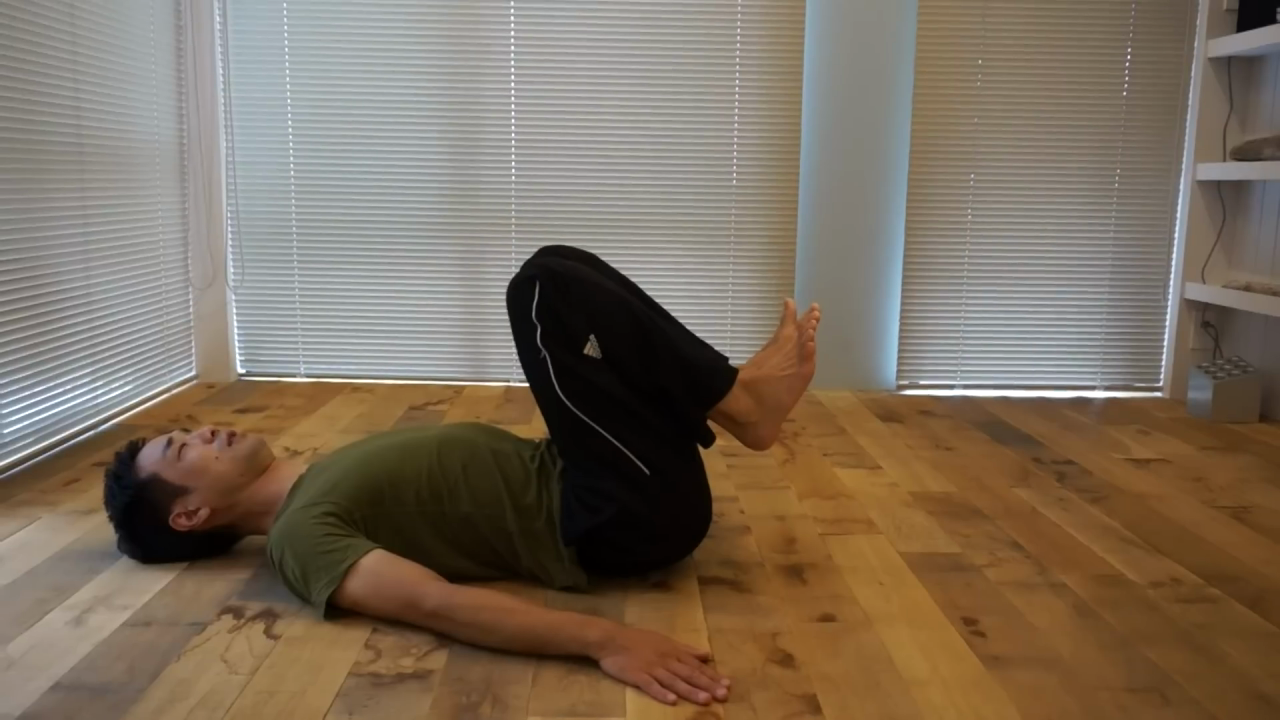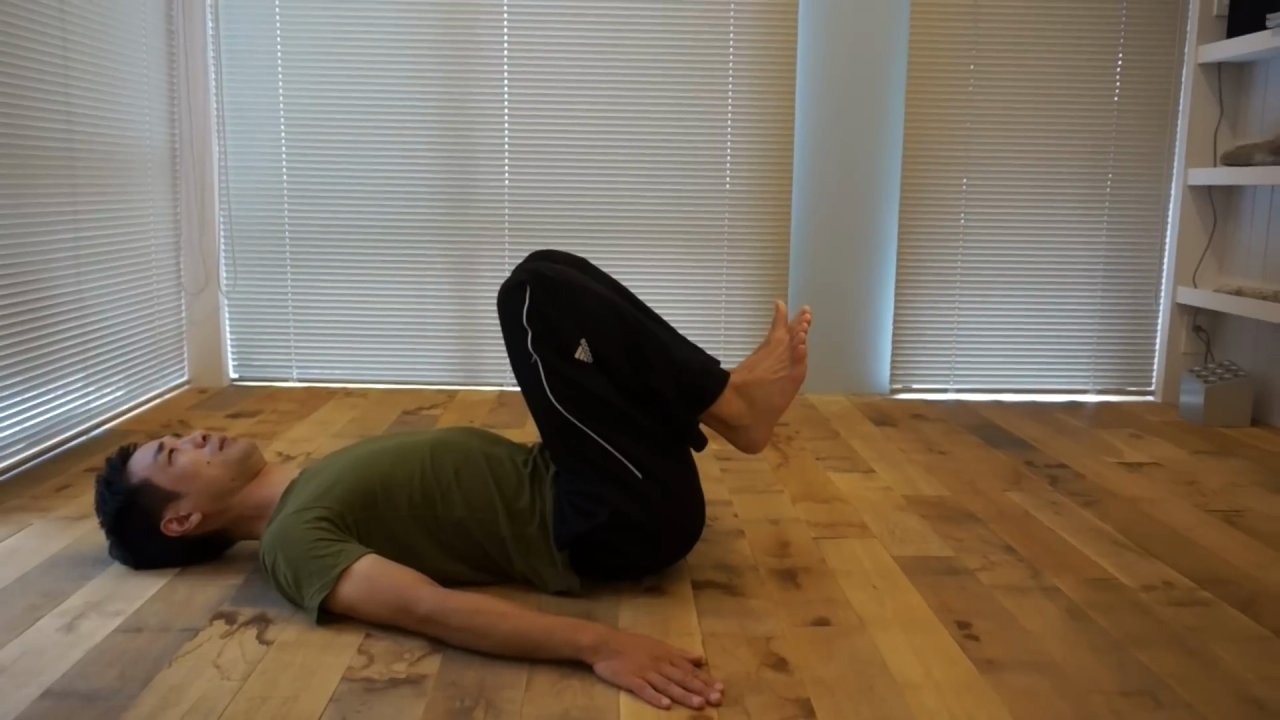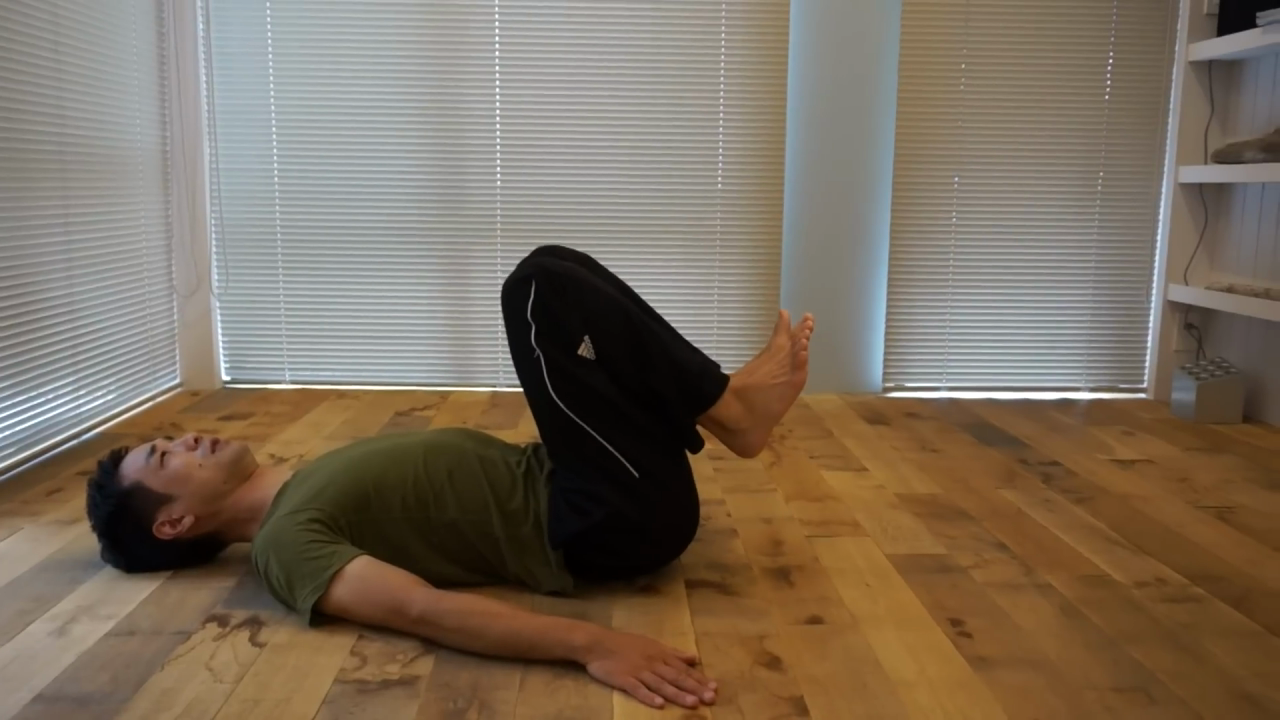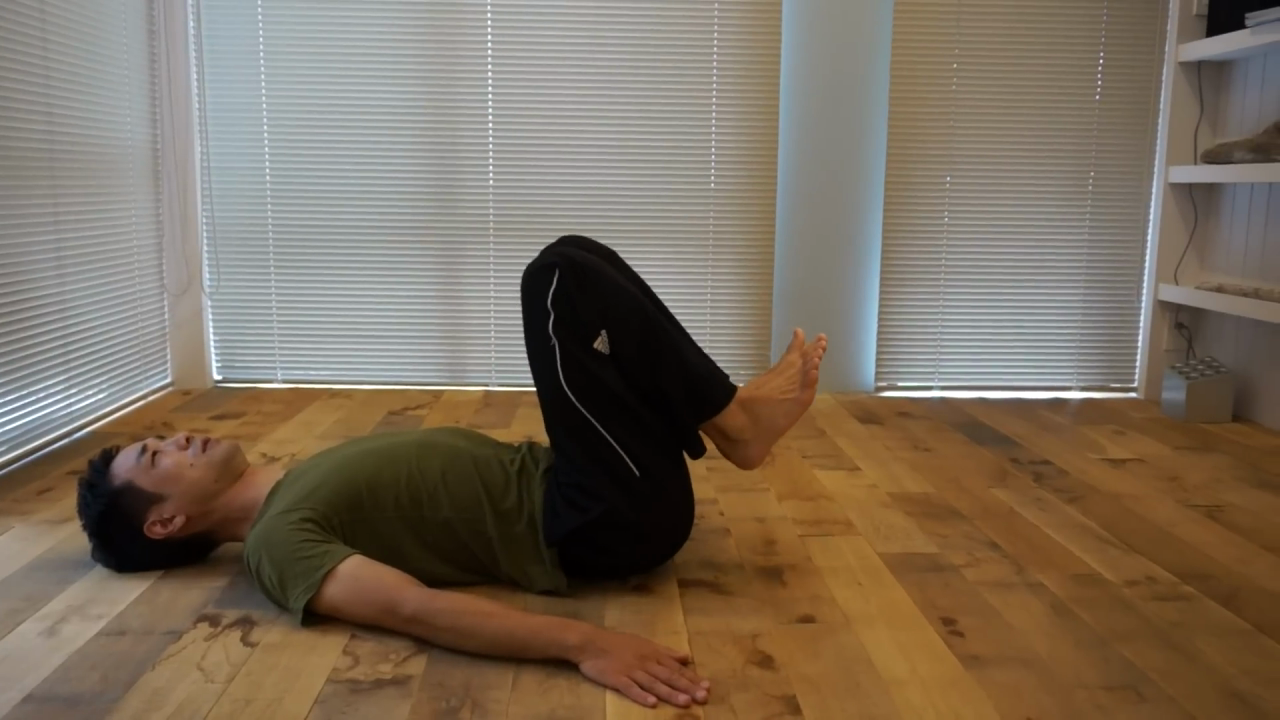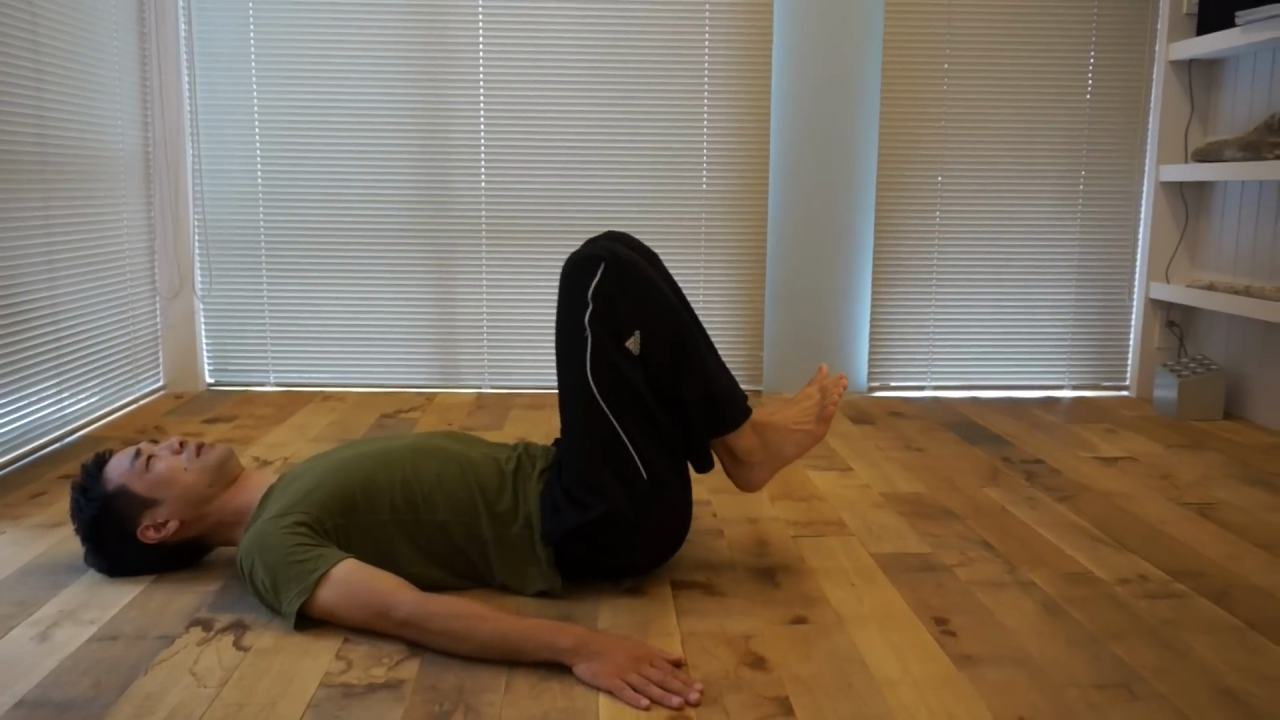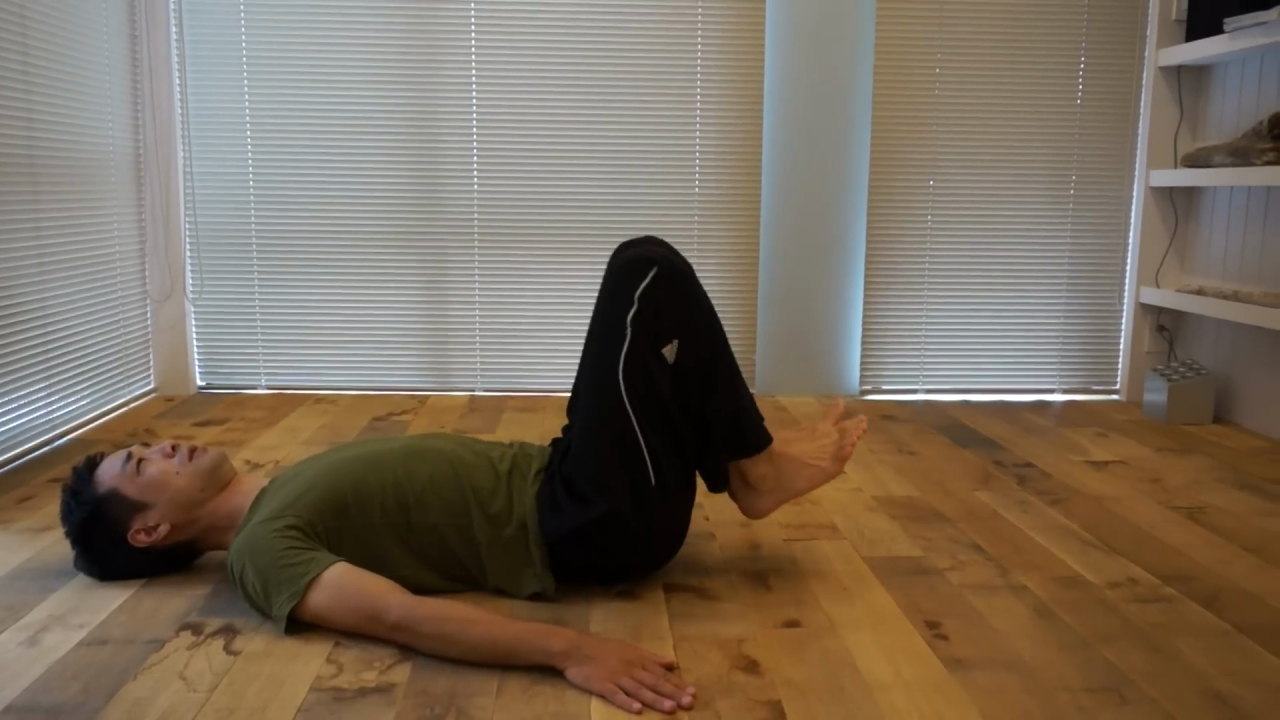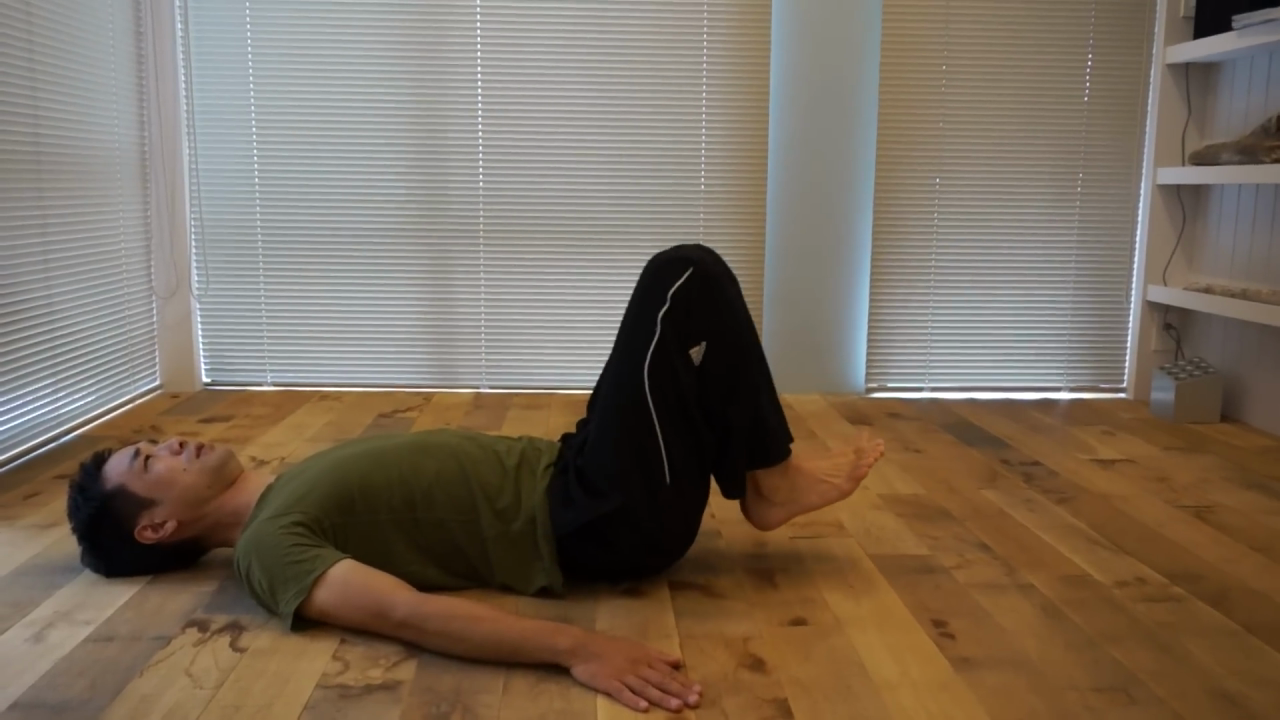
dt=0.3s
person 1, frame 1
left shoulder: (328, 484)
right shoulder: (303, 535)
right elbow: (433, 603)
right wrist: (602, 638)
left hip: (568, 484)
right hip: (623, 523)
left knee: (558, 269)
right knee: (547, 289)
left ankle: (736, 393)
right ankle: (738, 402)
person 1, frame 2
left shoulder: (321, 486)
right shoulder: (297, 540)
right elbow: (428, 609)
right wrist: (597, 643)
left hip: (557, 485)
right hip: (617, 526)
left knee: (548, 281)
right knee: (538, 292)
left ankle: (725, 397)
right ankle: (729, 404)
person 1, frame 3
left shoulder: (311, 491)
right shoulder: (289, 543)
right elbow: (421, 609)
right wrist: (590, 642)
left hip: (554, 484)
right hip: (612, 526)
left knee: (553, 274)
right knee: (541, 287)
left ankle: (725, 400)
right ankle: (729, 408)
person 1, frame 4
left shoulder: (306, 488)
right shoulder: (282, 543)
right elbow: (415, 608)
right wrist: (585, 642)
left hip: (549, 480)
right hip: (603, 524)
left knee: (574, 264)
right knee: (561, 278)
left ankle: (730, 412)
right ankle: (733, 419)
person 1, frame 5
left shoulder: (298, 494)
right shoulder: (274, 548)
right elbow: (408, 613)
right wrist: (578, 644)
left hip: (546, 482)
right hip: (599, 528)
left knee: (613, 260)
right knee: (604, 272)
left ankle: (739, 433)
right ankle: (743, 442)
person 1, frame 6
left shoulder: (288, 498)
right shoulder: (265, 552)
right elbow: (400, 615)
right wrist: (570, 648)
left hip: (549, 477)
right hip: (592, 527)
left knee: (643, 265)
right knee: (649, 279)
left ankle: (748, 463)
right ankle: (752, 470)
person 1, frame 7
left shoulder: (294, 495)
right shoulder: (271, 549)
right elbow: (408, 615)
right wrist: (576, 646)
left hip: (562, 475)
right hip: (600, 523)
left knee: (685, 275)
right knee: (686, 282)
left ankle: (764, 475)
right ankle: (767, 483)
